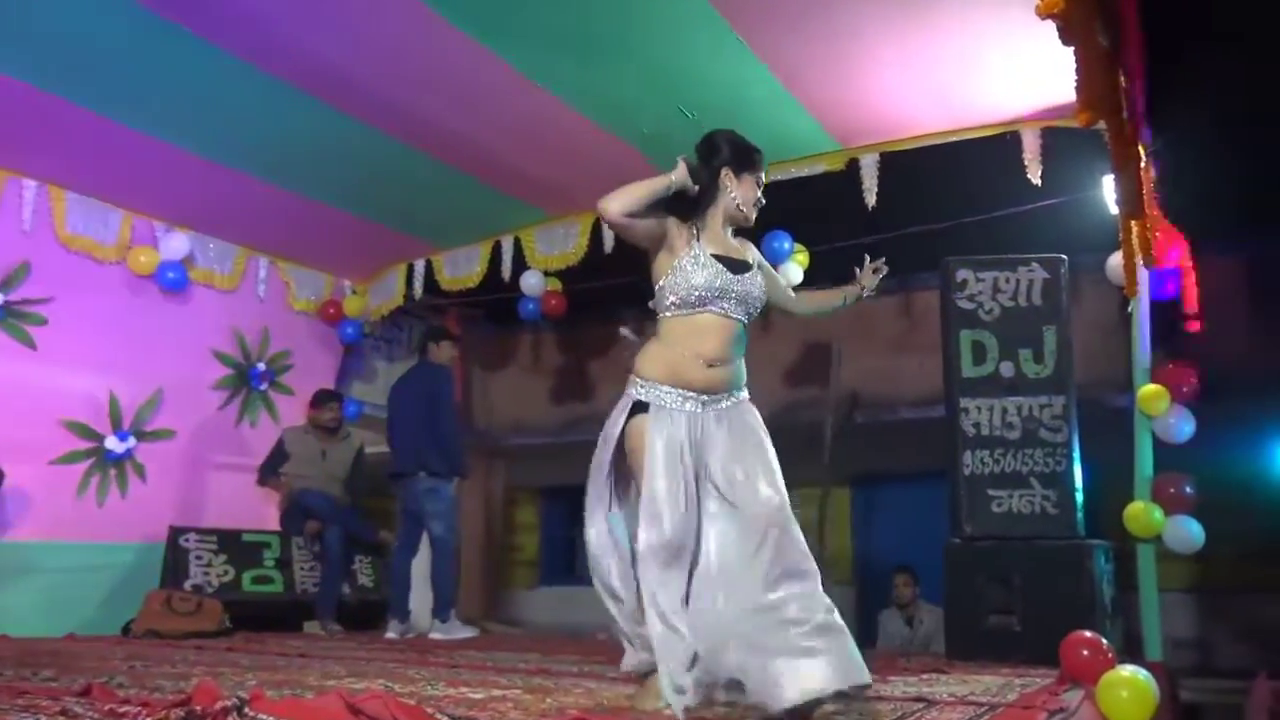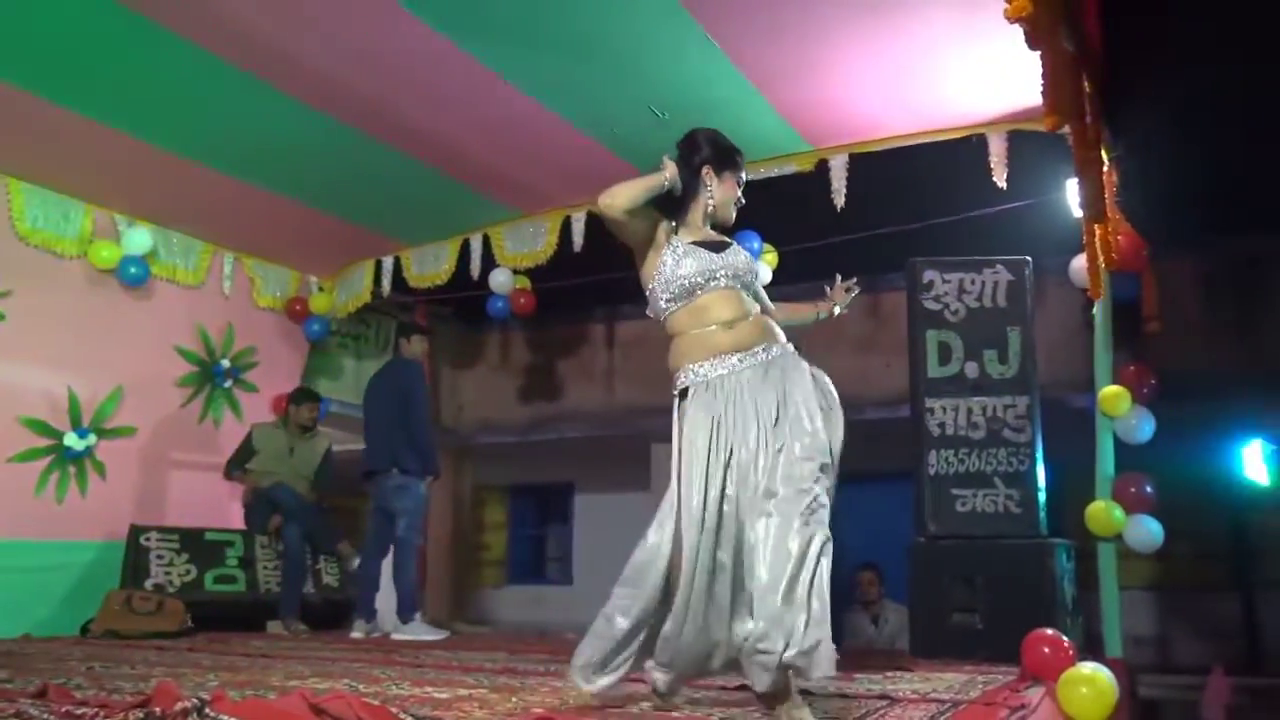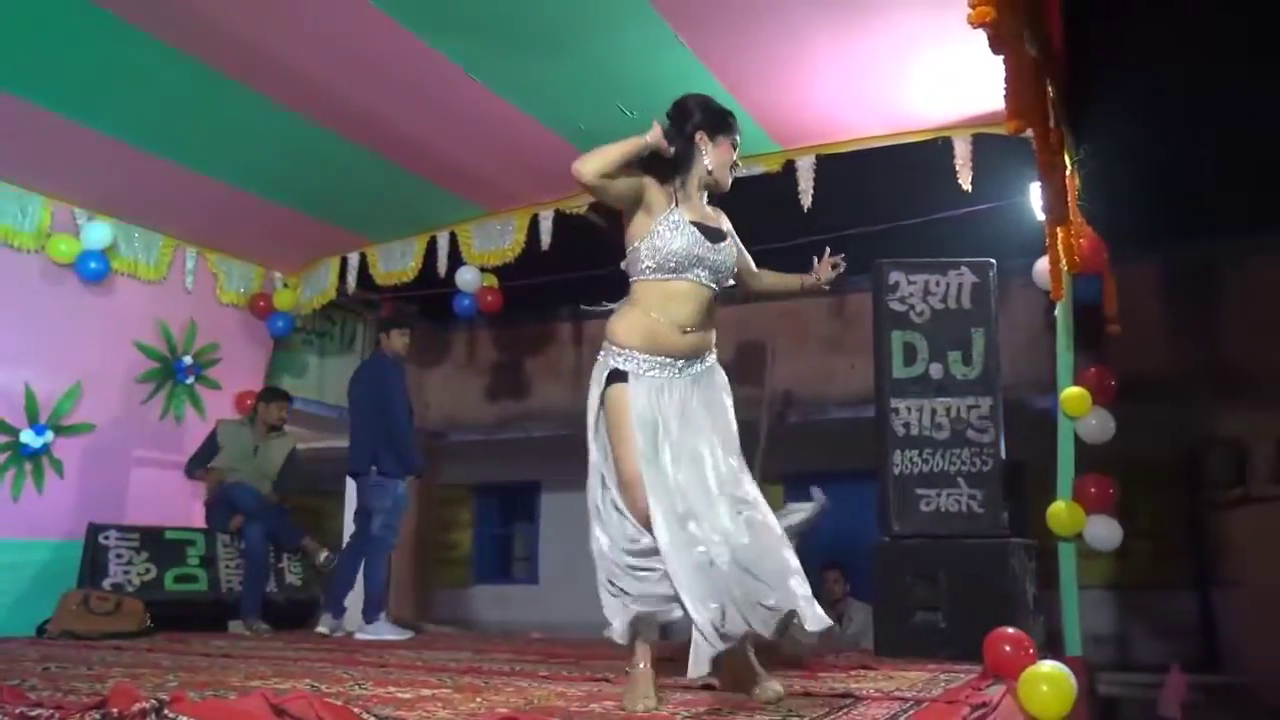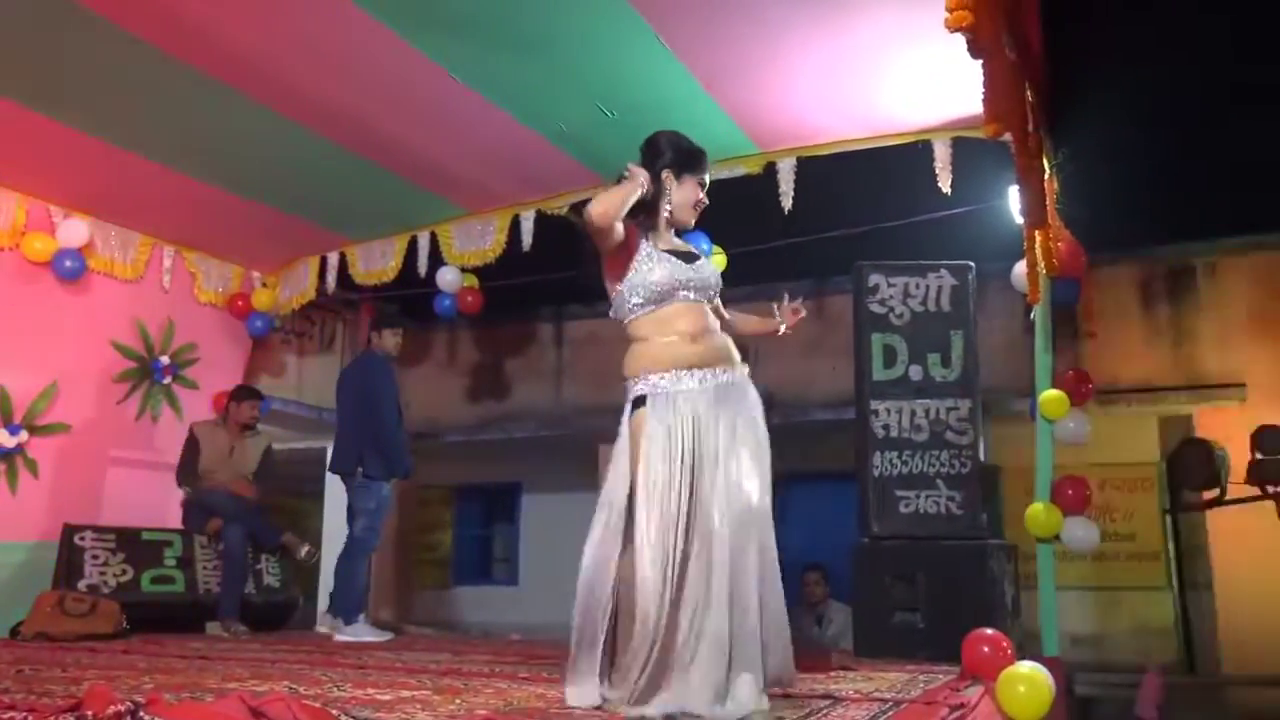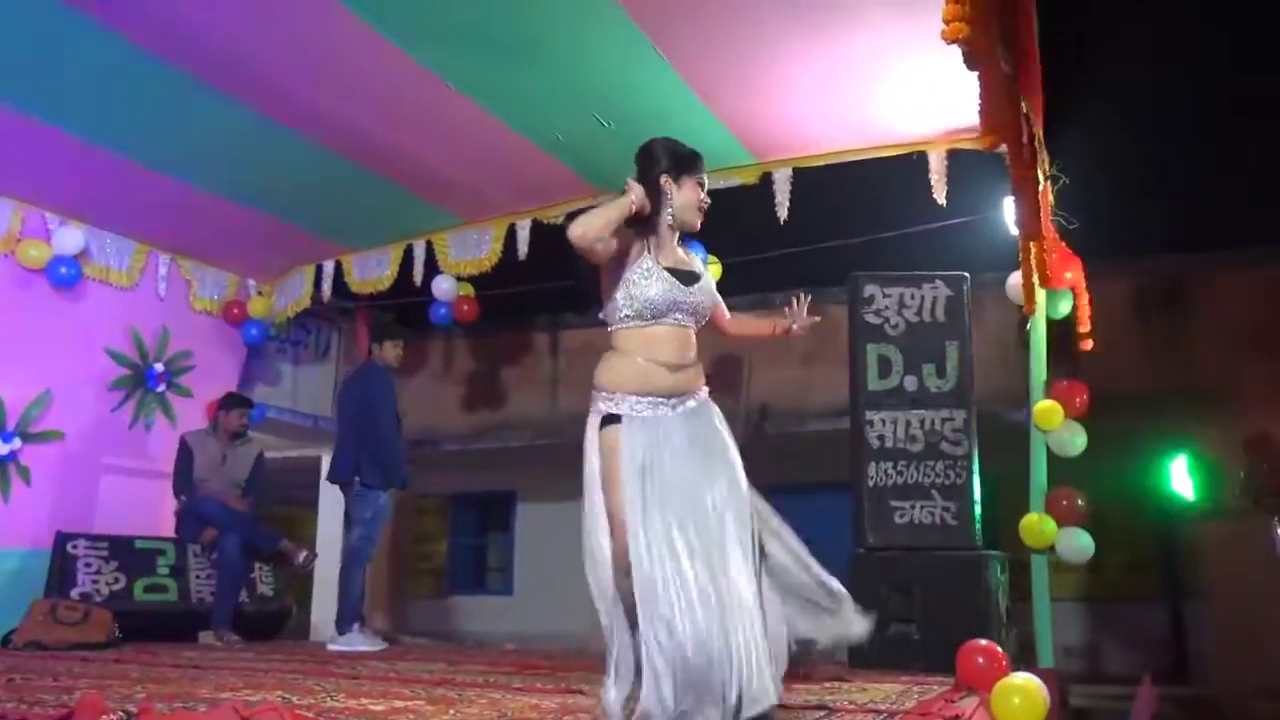
dt=0.4s
person 1, frame 1
left shoulder: (748, 254)
right shoulder: (671, 233)
left elbow: (795, 302)
right elbow: (611, 210)
left wrist: (854, 291)
right wrist: (674, 181)
left hip: (728, 410)
right hip: (662, 405)
left knee: (763, 520)
right knee: (665, 537)
left ankle: (792, 667)
right ankle: (661, 669)
person 1, frame 2
left shoulder: (729, 246)
right shoulder: (657, 235)
right elbow: (610, 204)
left wrist: (826, 307)
right wrist: (668, 179)
left hip: (776, 378)
right hip: (710, 391)
left knee: (788, 515)
right knee: (699, 524)
right ankle: (663, 654)
person 1, frame 3
left shoulder: (717, 220)
right shoulder: (649, 194)
left elbow: (753, 278)
right elbow: (585, 172)
left wrist: (811, 280)
right wrist: (652, 142)
left hip: (696, 376)
right hip: (635, 371)
left knee: (717, 500)
right knee: (646, 510)
left ankle: (733, 641)
right ankle: (640, 651)
person 1, frame 4
left shoulder: (691, 252)
right shoulder: (626, 241)
right elbow: (596, 214)
left wrist: (775, 323)
right wrist: (638, 184)
left hip: (727, 392)
right hip: (662, 398)
left knee: (739, 521)
right knee: (651, 531)
person 1, frame 5
left shoulder: (693, 263)
right shoulder: (626, 248)
left elbow: (727, 321)
right elbow: (581, 235)
left wrist: (786, 325)
right wrist: (633, 200)
left hip: (692, 413)
right hip: (628, 414)
left knee: (720, 535)
right knee: (639, 550)
person 2, frame 1
left shoulder: (402, 383)
right shoulder: (439, 375)
left elbow: (392, 431)
right elbow: (447, 426)
right wrist: (458, 467)
left hip: (405, 474)
right hip: (433, 474)
left knee: (405, 545)
right knee: (444, 544)
left ankle: (397, 619)
right ankle: (443, 619)
person 2, frame 2
left shoulder: (378, 378)
right shoulder: (412, 371)
right elbow: (419, 423)
right wrist: (431, 466)
left hip: (378, 470)
right hip: (405, 471)
left knee: (376, 544)
right knee: (407, 543)
left ankle: (364, 619)
right ankle: (408, 620)
person 2, frame 3
left shoulder: (363, 372)
right shoulder: (390, 368)
right elbow: (398, 421)
right wrist: (412, 464)
left hip: (365, 466)
right hip: (387, 468)
left knee: (360, 539)
right knee: (381, 542)
left ankle: (331, 613)
right ankle: (373, 620)
person 2, frame 4
left shoulder: (354, 369)
right shoulder: (378, 368)
right elbow: (386, 422)
right wrist: (400, 466)
left hip: (354, 464)
right hip: (374, 467)
left knee: (357, 539)
right knee: (364, 541)
left ankle: (335, 613)
right ankle: (353, 620)
person 2, frame 5
left shoulder: (356, 379)
right shoulder: (378, 379)
right elbow: (385, 433)
right wrist: (397, 477)
left hip: (354, 474)
right hip: (371, 477)
left knee: (356, 551)
right knee: (359, 552)
left ankle: (352, 625)
right ankle: (346, 631)
person 3, frame 1
left shoulder: (353, 445)
right shoulder: (291, 437)
left elbow: (354, 492)
right elbow: (264, 474)
left wrist: (322, 518)
right wrist: (284, 487)
left hip: (334, 516)
right hip: (298, 515)
left knee: (335, 533)
right knee: (309, 497)
left ankle: (326, 615)
right ankle: (379, 537)
person 3, frame 2
left shoulder: (322, 445)
right shoulder: (261, 433)
left elbow: (320, 491)
right elbow: (231, 468)
left wrist: (285, 513)
right wrist: (249, 480)
left hip: (298, 513)
right hip: (262, 510)
left knee: (294, 531)
right knee: (280, 491)
left ankle: (289, 615)
right ankle: (340, 548)
person 3, frame 3
left shoulder: (286, 445)
right shoulder: (226, 430)
right elbow: (192, 467)
left wrist: (246, 514)
right wrist: (211, 477)
left hip: (259, 513)
right hip: (223, 509)
left knee: (257, 531)
right knee: (238, 491)
left ankle: (251, 615)
right ankle: (305, 544)
person 3, frame 4
left shoulder: (261, 444)
right shoulder: (201, 432)
left elbow: (261, 493)
right elbow: (185, 478)
left wrist: (225, 516)
right wrist: (231, 486)
left hip: (237, 515)
right hip: (201, 510)
left knee: (236, 532)
right knee: (214, 496)
left ankle: (228, 617)
right ankle: (286, 540)
person 3, frame 5
left shoulder: (253, 451)
right shoulder: (192, 441)
left elbow: (254, 499)
right elbow: (182, 489)
left wrist: (219, 526)
right wrist: (225, 501)
left hip: (231, 524)
right hip: (195, 519)
left knee: (232, 541)
right knee: (207, 505)
left ankle: (221, 627)
right ankle: (285, 546)
